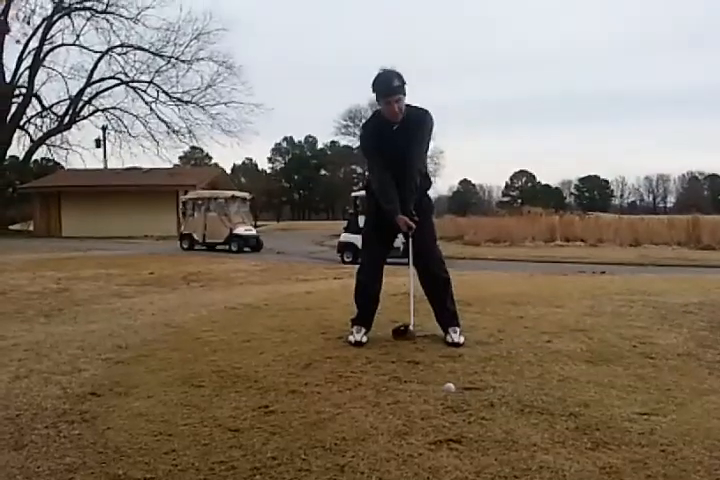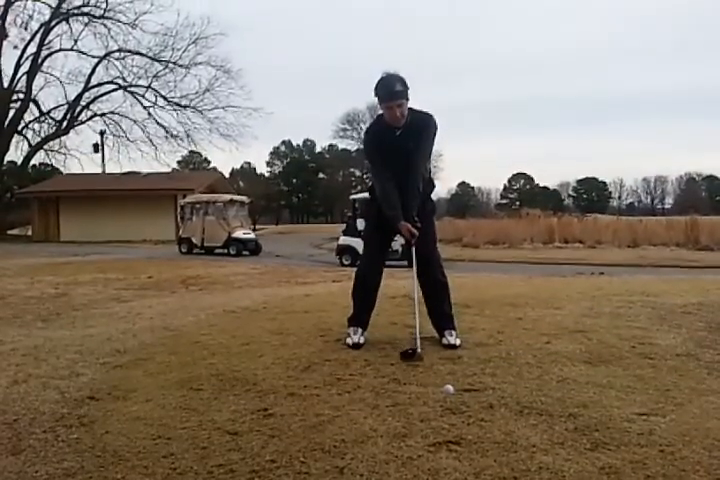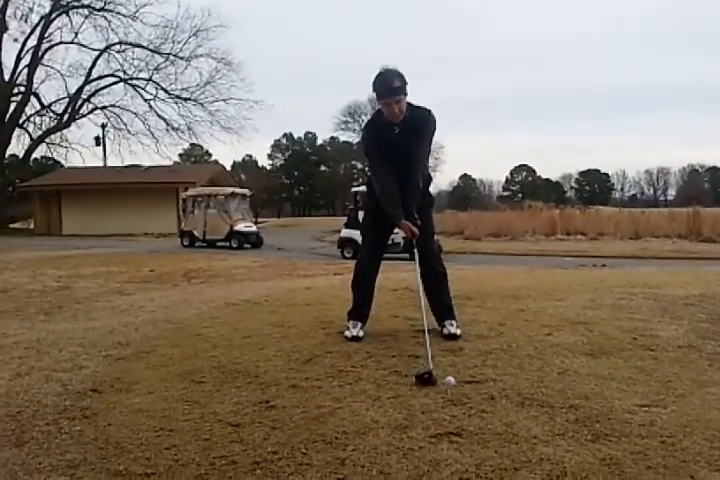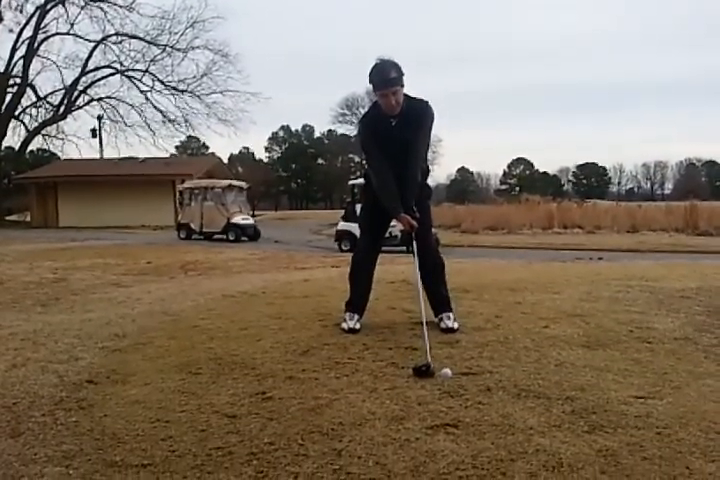
dt=1s
person 1, frame 1
left shoulder: (421, 119)
right shoulder: (370, 130)
left elbow: (415, 166)
right elbow: (378, 175)
left wrist: (407, 208)
right wrist: (395, 214)
left hip: (415, 198)
right hip: (381, 201)
left knee: (430, 260)
right knee: (371, 261)
left ankle: (450, 324)
right ankle: (361, 323)
person 1, frame 2
left shoulder: (425, 123)
right shoulder: (373, 134)
left elbow: (417, 171)
right elbow: (382, 179)
left wrist: (410, 214)
right wrist: (398, 220)
left hip: (418, 201)
right hip: (383, 203)
left knee: (430, 262)
right knee: (370, 261)
left ankle: (446, 327)
right ankle: (357, 325)
person 1, frame 3
left shoulder: (424, 119)
right shoulder: (371, 130)
left elbow: (417, 168)
right elbow: (381, 177)
left wrist: (410, 213)
right wrist: (398, 219)
left hip: (416, 194)
right hip: (381, 197)
left knee: (429, 253)
right knee: (368, 254)
left ankle: (446, 317)
right ankle: (357, 318)
person 1, frame 4
left shoulder: (422, 111)
right shoulder: (368, 122)
left elbow: (416, 161)
right elbow: (379, 171)
left wrist: (409, 205)
right wrist: (397, 211)
left hip: (414, 187)
right hip: (379, 189)
left knee: (427, 245)
right knee: (366, 246)
left ankle: (443, 310)
right ankle: (353, 310)
